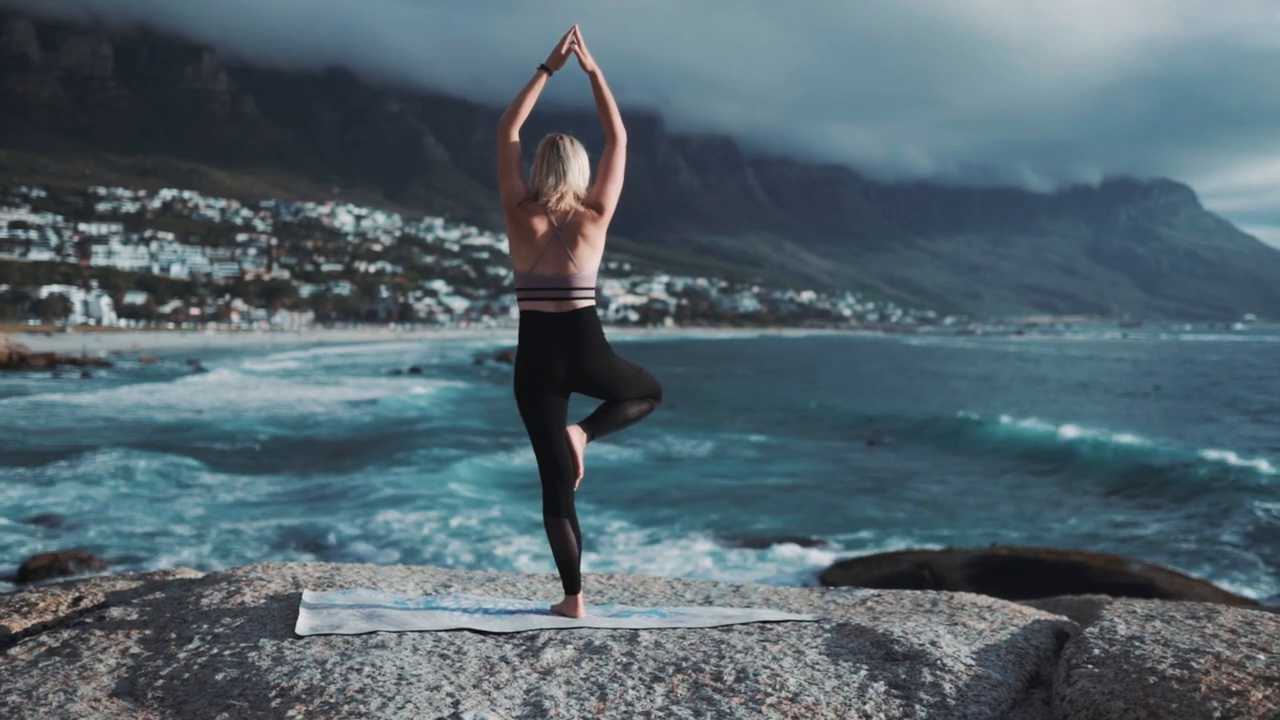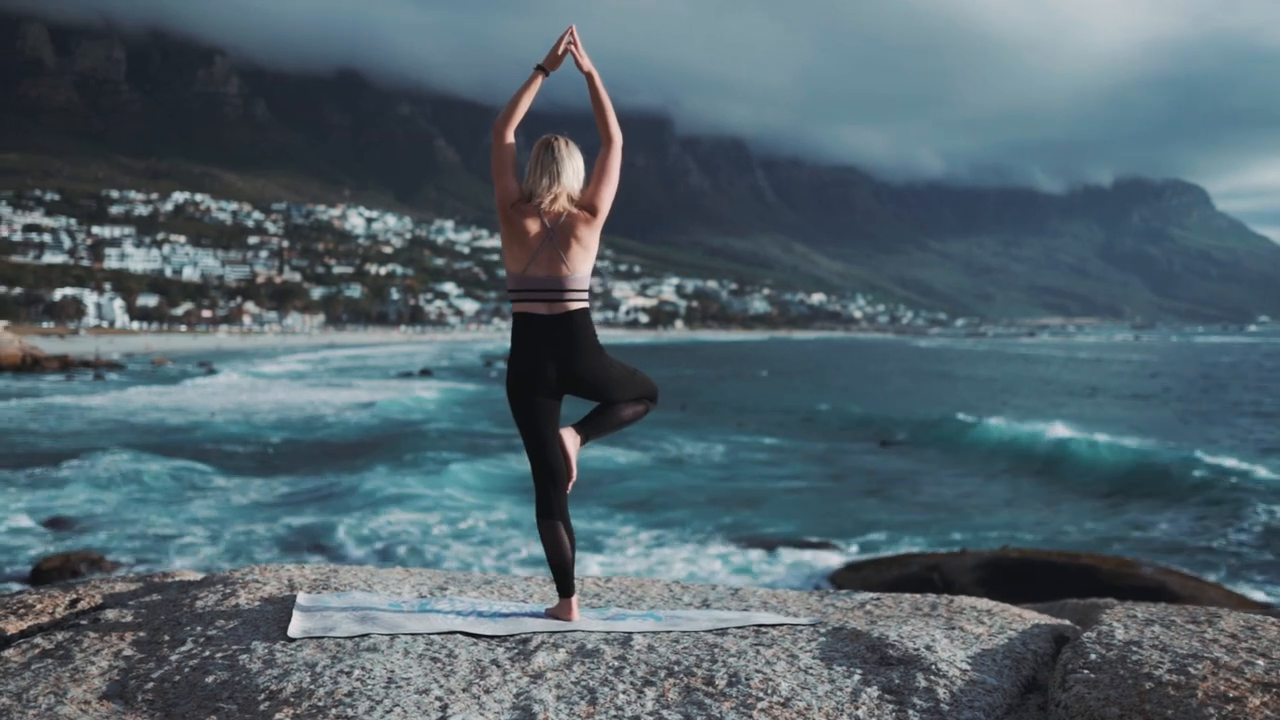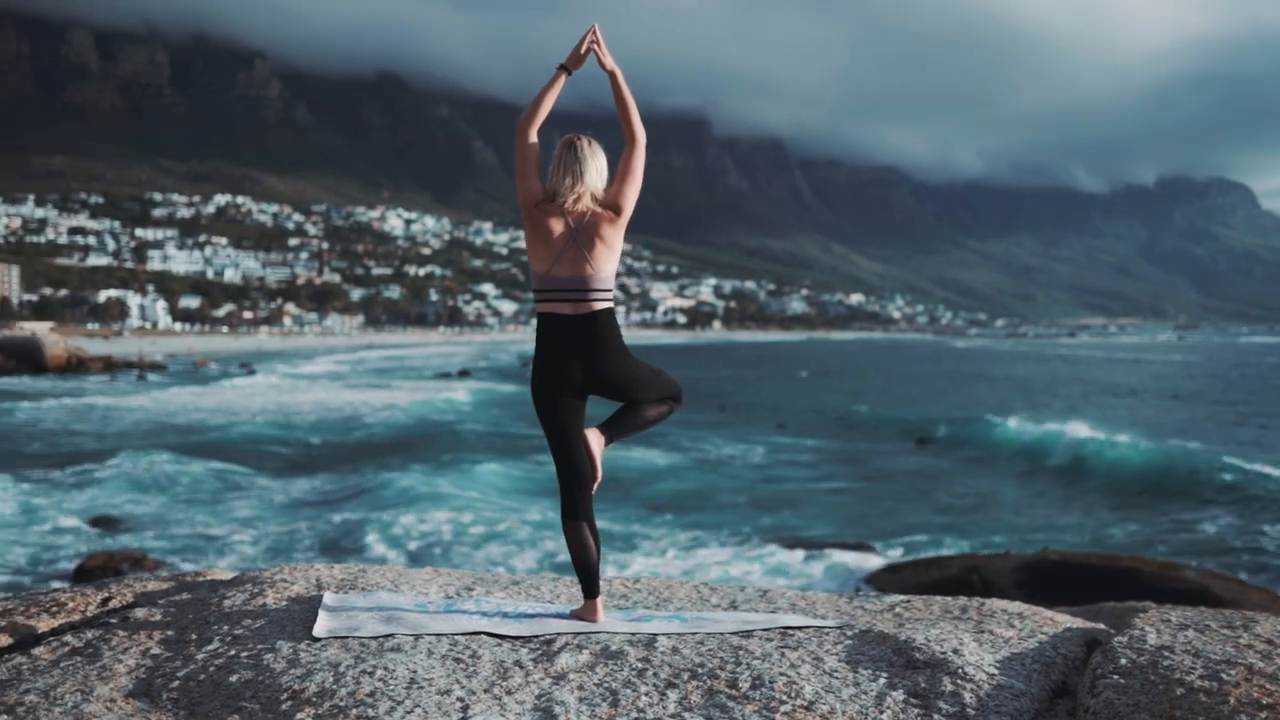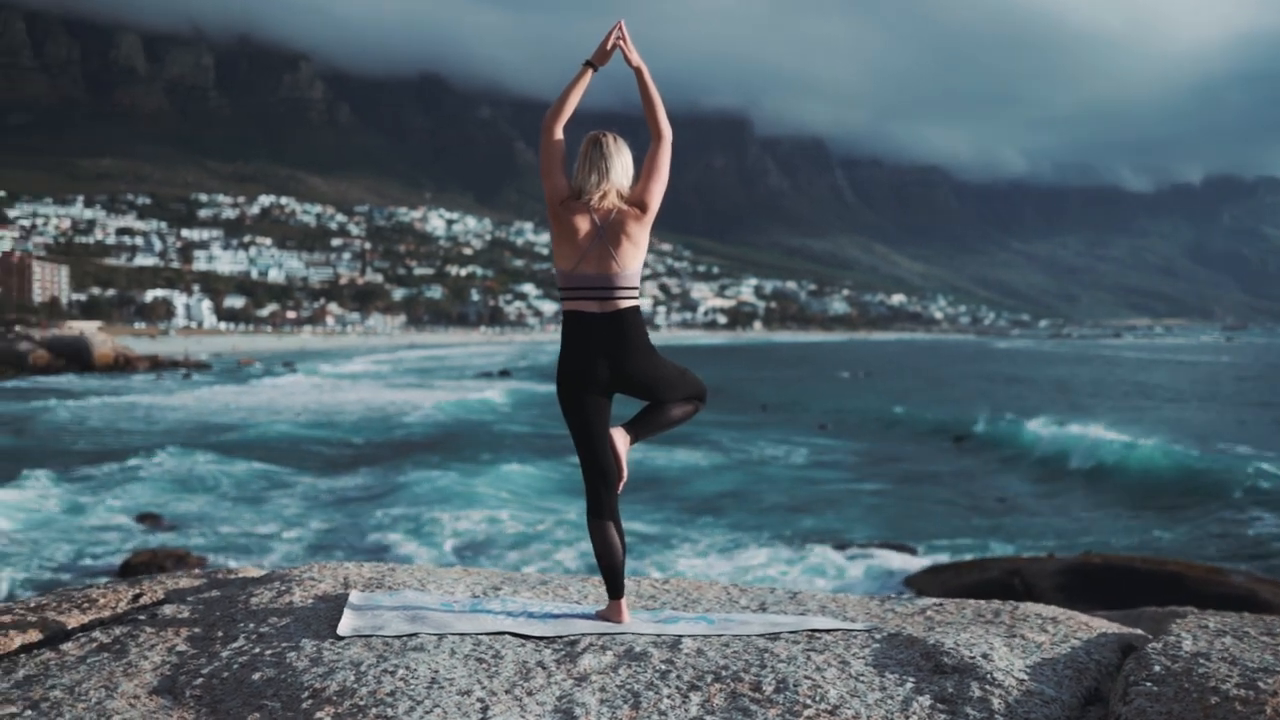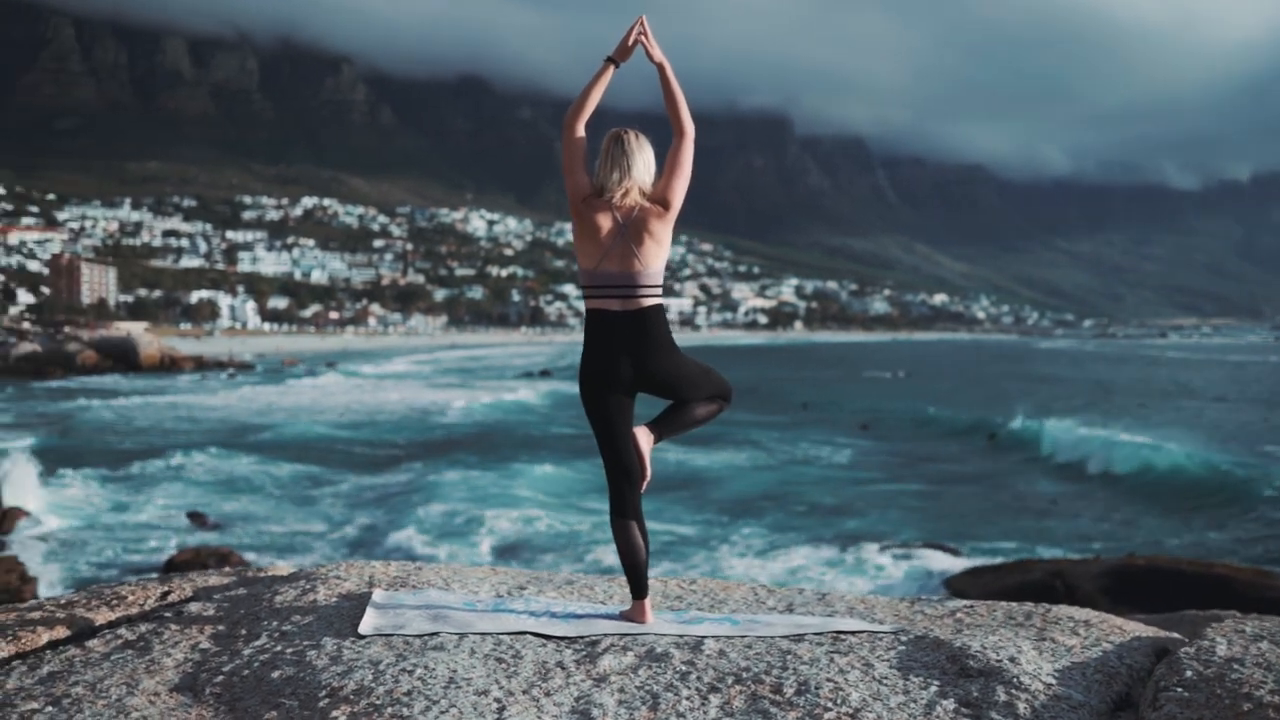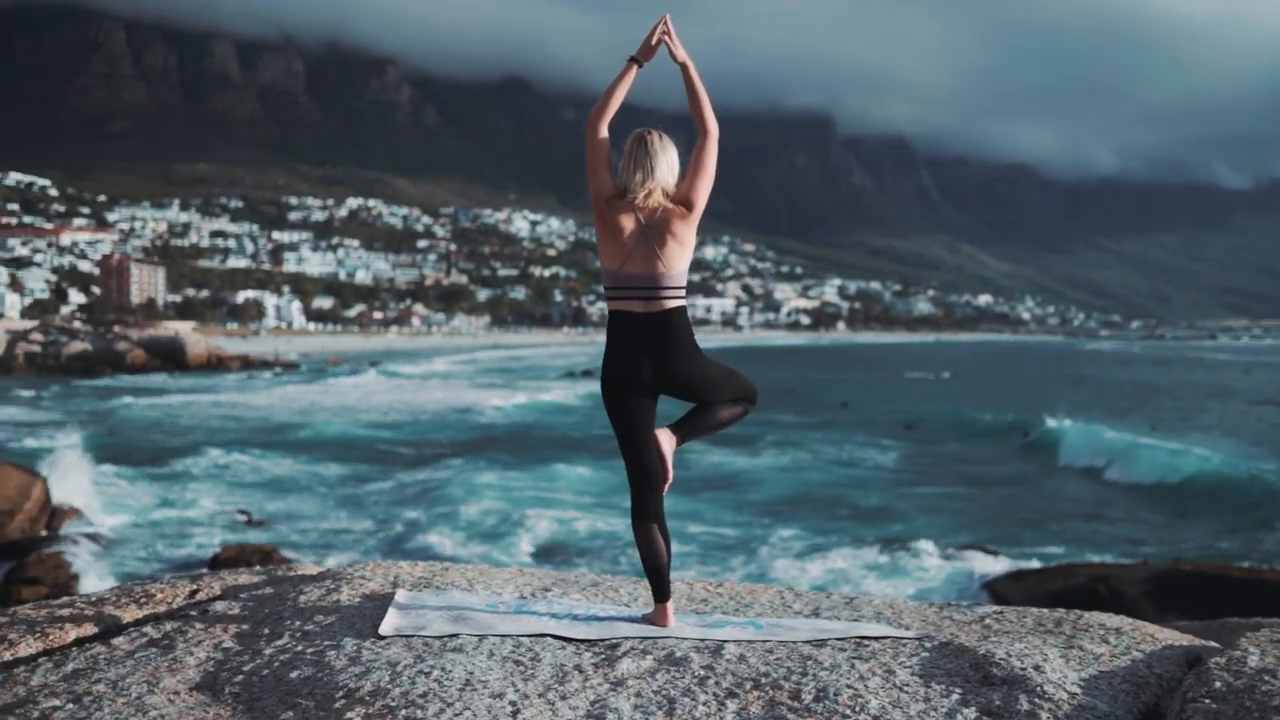
dt=0.5s
person 1, frame 1
left shoulder: (520, 215)
right shoulder: (594, 217)
left elbow: (507, 132)
right elbow: (618, 138)
left wrist: (547, 68)
right wrist: (591, 69)
left hip: (536, 359)
right hip: (585, 352)
left knee: (556, 484)
right knee: (649, 391)
left ankle: (572, 599)
right ankle: (583, 433)
person 1, frame 2
left shoulder: (514, 217)
right shoulder: (588, 219)
left elbow: (503, 133)
right elbow: (613, 140)
left wrist: (545, 69)
right wrist: (587, 70)
left hip: (528, 360)
right hip: (579, 355)
left knee: (549, 487)
right knee: (645, 393)
left ankle: (567, 601)
right ankle: (578, 434)
person 1, frame 3
left shoulder: (537, 216)
right shoulder: (612, 219)
left elbow: (526, 132)
right elbow: (638, 140)
left wrist: (567, 68)
right wrist: (611, 68)
left hip: (553, 360)
right hip: (603, 354)
left knee: (574, 488)
right knee: (669, 393)
left ankle: (592, 604)
right ankle: (602, 436)
person 1, frame 4
left shoulder: (563, 215)
right shoulder: (639, 216)
left elbow: (552, 130)
right elbow: (664, 137)
left wrist: (593, 64)
right wrist: (637, 65)
left hip: (579, 359)
right hip: (630, 353)
left knee: (599, 486)
right knee: (694, 393)
left ankle: (618, 605)
right ankle: (628, 435)
person 1, frame 5
left shoulder: (584, 212)
right shoulder: (661, 213)
left elbow: (573, 126)
right elbow: (686, 132)
left wrist: (615, 60)
right wrist: (659, 61)
left hip: (601, 358)
right hip: (653, 352)
left knee: (622, 486)
right knee: (719, 392)
left ankle: (640, 605)
right ankle: (651, 434)
person 1, frame 6
left shoulder: (607, 213)
right shoulder: (684, 215)
left elbow: (596, 127)
right elbow: (710, 132)
left wrist: (637, 61)
right wrist: (682, 60)
left hip: (623, 360)
right hip: (674, 354)
left knee: (644, 489)
right knee: (743, 394)
left ankle: (663, 608)
right ankle: (674, 436)
